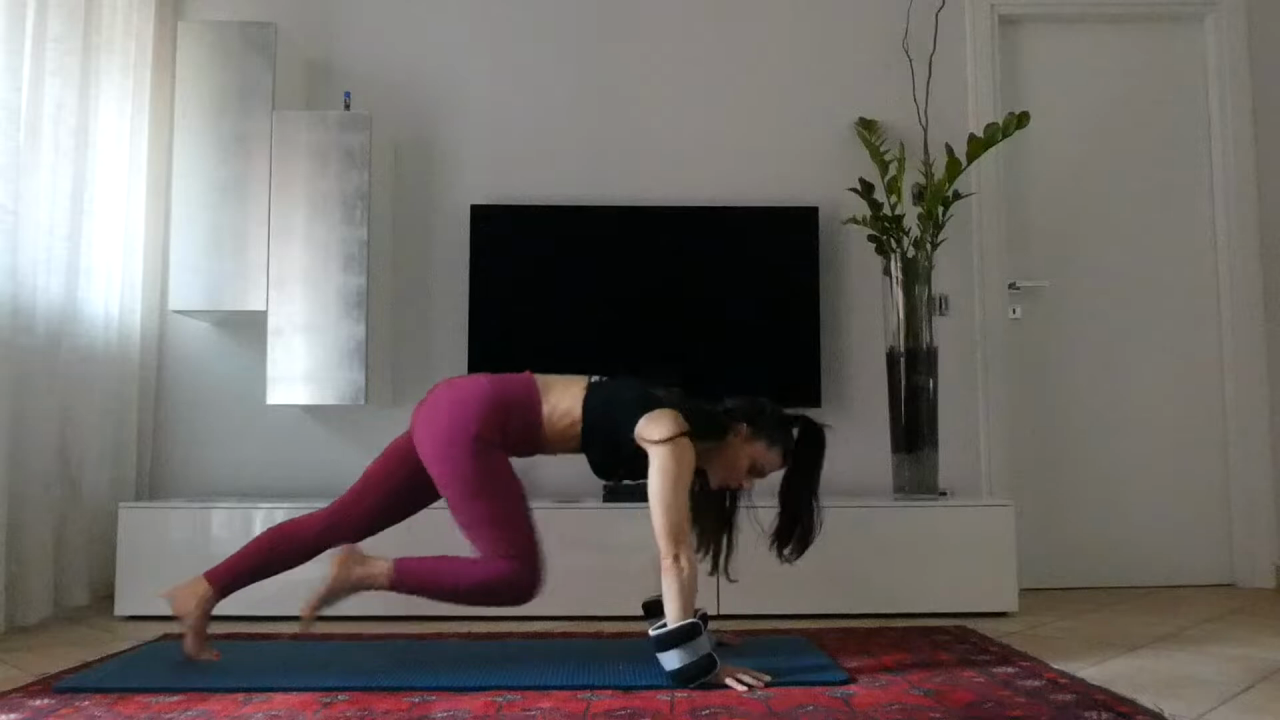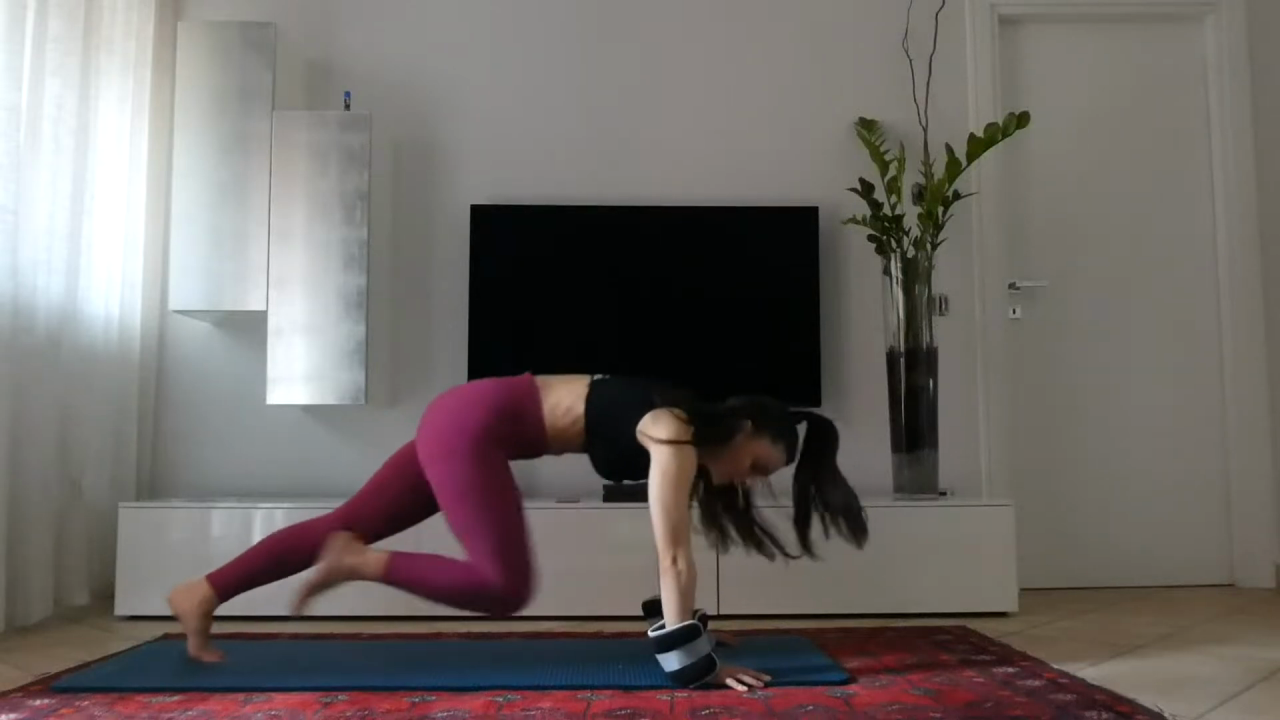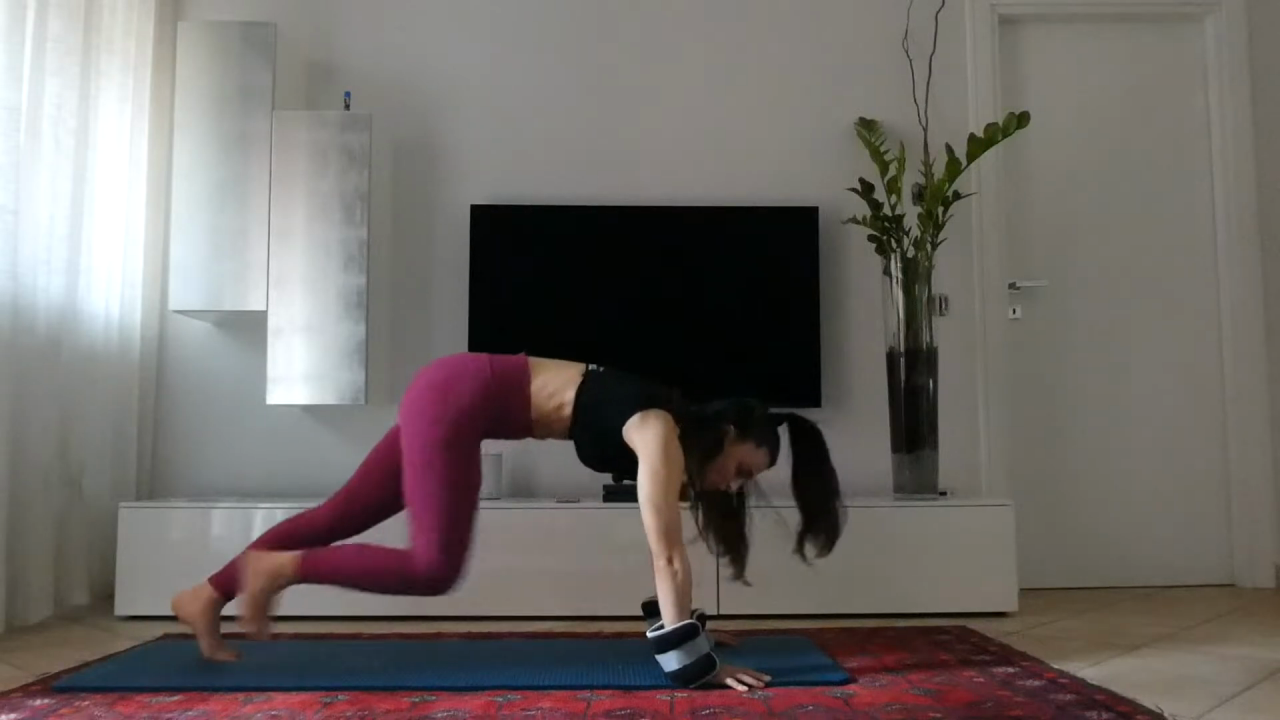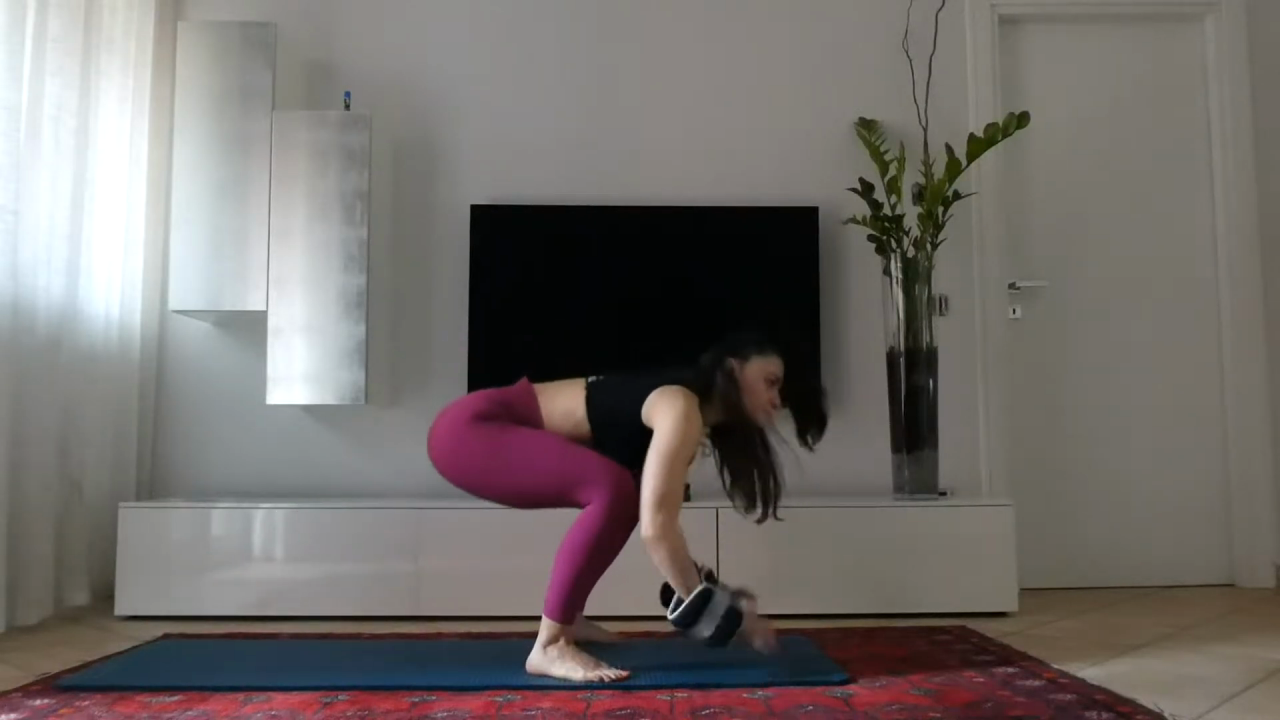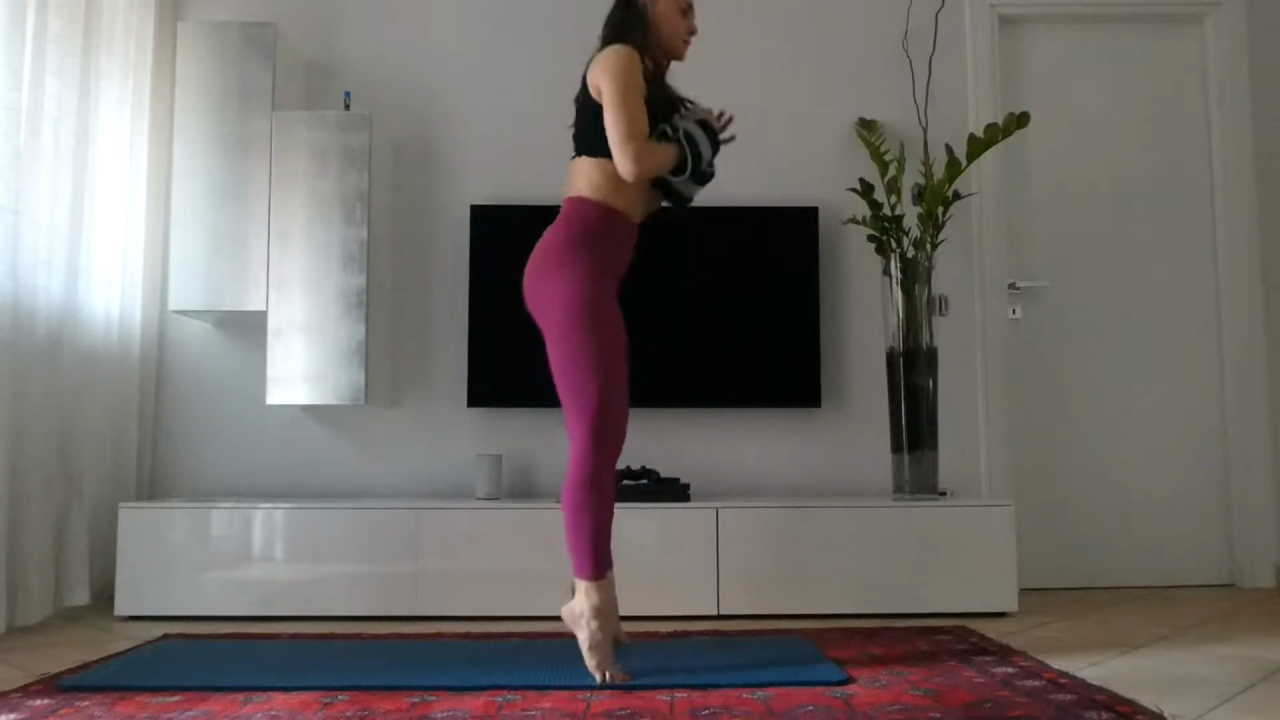
dt=1s
person 1, frame 1
left shoulder: (686, 440)
right shoulder: (675, 434)
left elbow: (677, 552)
right elbow: (675, 555)
left wrist: (688, 641)
right wrist: (691, 660)
left hip: (460, 415)
right hip: (467, 418)
left knee: (340, 521)
right knee: (514, 575)
left ankle: (199, 592)
right ankle: (371, 571)
person 1, frame 2
left shoulder: (689, 435)
right shoulder: (676, 433)
left elbow: (671, 555)
right elbow: (673, 554)
left wrist: (688, 637)
right wrist: (692, 660)
left hip: (473, 426)
right hip: (472, 422)
left knee: (345, 525)
right knee: (503, 585)
left ankle: (201, 595)
right ankle: (358, 565)
person 1, frame 3
left shoulder: (680, 440)
right shoulder: (664, 436)
left elbow: (669, 556)
right elbow: (667, 557)
left wrist: (687, 641)
right wrist: (693, 662)
left hip: (468, 394)
right hip: (458, 394)
left knee: (345, 510)
right knee: (433, 566)
left ankle: (207, 596)
right ankle: (277, 568)
person 1, frame 4
left shoulder: (701, 417)
right shoulder: (681, 409)
left elbow: (658, 515)
right elbow: (656, 524)
left wrist: (702, 593)
right wrist: (714, 608)
left hip: (498, 425)
right hip: (468, 426)
left knee: (628, 489)
right knee: (611, 489)
left ankle: (565, 616)
right ankle: (550, 644)
person 1, frame 5
left shoulder: (640, 77)
right shoulder: (618, 58)
left elbow: (641, 193)
right elbow: (633, 163)
left wrist: (692, 142)
right wrist: (690, 146)
left hip: (589, 267)
right hip: (573, 262)
left knee: (603, 438)
right knee: (595, 436)
left ankle: (592, 595)
right ankle: (590, 600)
